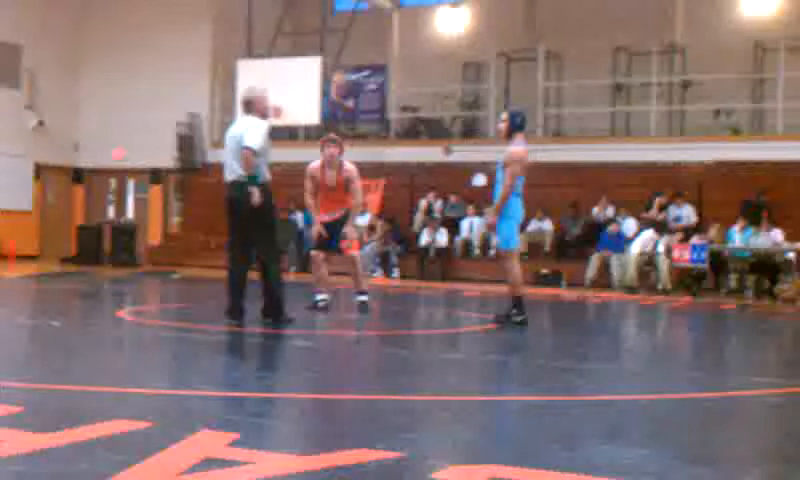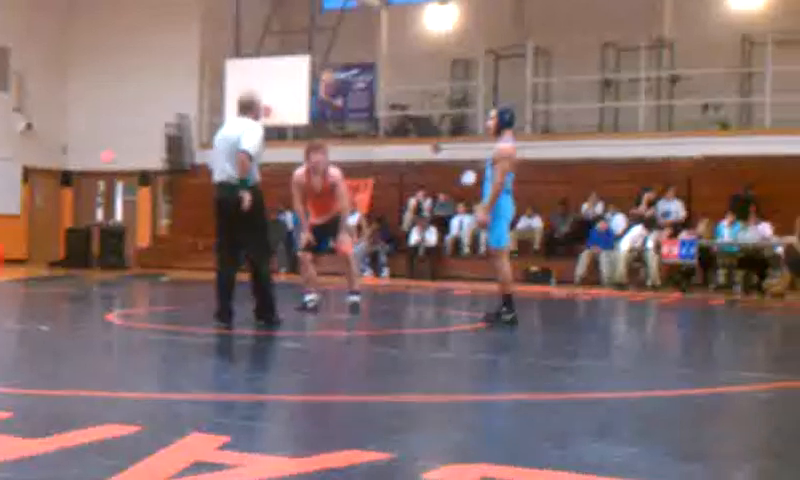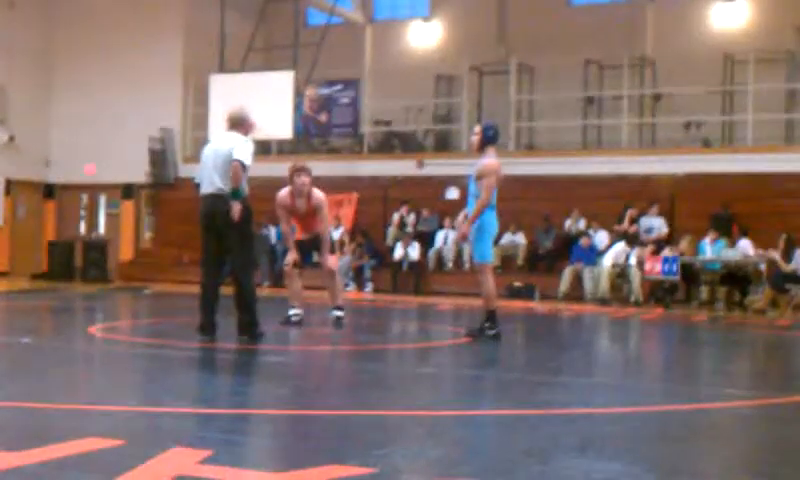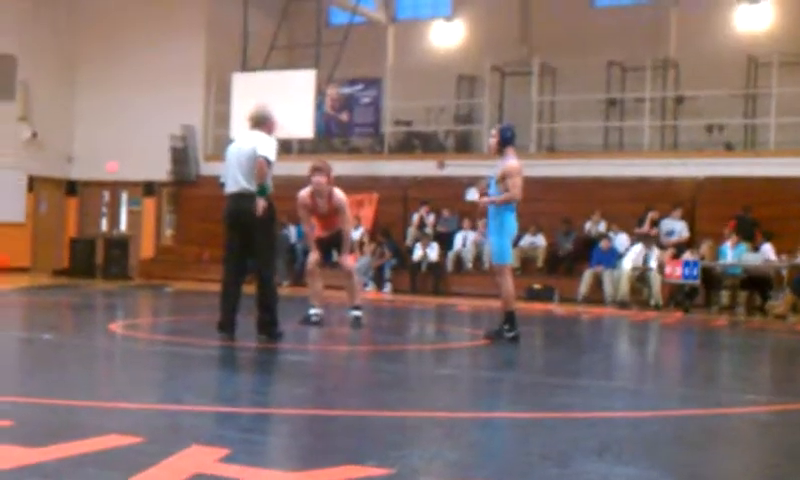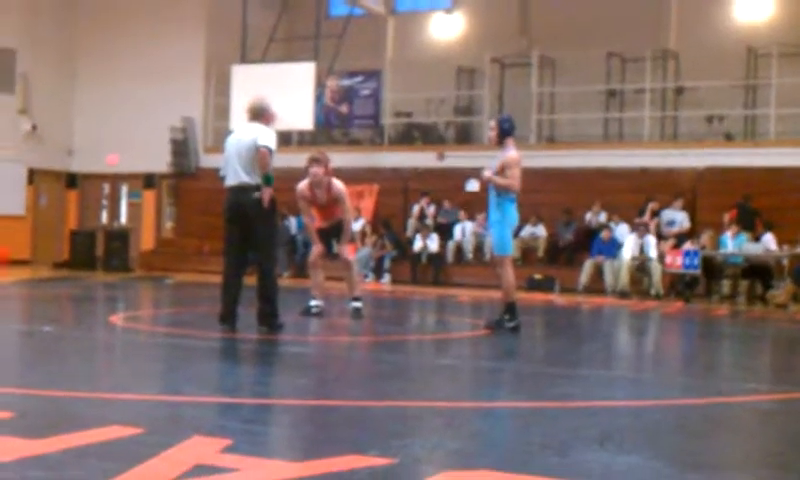
dt=0.3s
person 1, frame 1
left shoulder: (234, 127)
right shoulder: (258, 125)
left elbow: (230, 161)
right elbow: (248, 153)
left wrist: (240, 184)
right wrist: (254, 185)
left hip: (233, 190)
right hip: (253, 191)
left knee: (238, 254)
right knee: (267, 253)
left ankle: (235, 312)
right ankle: (273, 311)
person 1, frame 2
left shoulder: (224, 129)
right shoulder: (253, 128)
left elbow: (214, 165)
right elbow: (244, 156)
left wrist: (224, 184)
right wrist: (245, 189)
left hip: (221, 192)
right hip: (243, 193)
left knee: (226, 256)
right knee: (258, 254)
left ankle: (224, 314)
right ankle: (265, 313)
person 1, frame 3
left shoulder: (211, 144)
right shoulder: (243, 142)
left elbow: (200, 179)
right elbow: (236, 167)
left wrist: (211, 198)
right wrist: (235, 199)
left hip: (208, 204)
right hip: (231, 205)
left knee: (210, 268)
right knee: (242, 268)
left ankle: (207, 327)
right ankle: (248, 328)
person 1, frame 4
left shoulder: (234, 143)
right shoulder: (266, 140)
left elbow: (225, 179)
right elbow: (262, 162)
left wrist: (234, 197)
right wrist: (262, 194)
left hip: (233, 203)
right hip: (255, 204)
left knee: (233, 267)
right knee: (264, 267)
left ankle: (226, 325)
right ankle: (267, 327)
person 1, frame 5
left shoulder: (233, 135)
right shoulder: (265, 132)
left elbow: (225, 171)
right elbow: (263, 152)
right wrist: (267, 184)
left hip: (233, 196)
right hip: (256, 196)
left knee: (233, 259)
right knee: (265, 259)
left ankle: (227, 318)
right ankle: (267, 319)
person 2, frame 1
left shoulder: (516, 150)
right shoulder: (514, 149)
left elbow: (509, 186)
left wrist: (494, 212)
right wrist: (494, 210)
left hip: (507, 209)
right hip: (507, 209)
left knee: (510, 258)
right knee: (508, 258)
left ankle: (519, 310)
right ankle: (515, 308)
person 2, frame 2
left shoulder: (504, 147)
right shoulder: (503, 146)
left elbow: (499, 183)
left wrist: (486, 211)
right wrist: (483, 206)
left hip: (498, 207)
right hip: (495, 207)
left knee: (500, 256)
right knee: (499, 257)
left ankle: (509, 309)
right ankle: (505, 307)
person 2, frame 3
left shoulder: (489, 163)
right shoulder: (485, 162)
left elbow: (485, 199)
left wrist: (469, 223)
right wrist: (466, 215)
left hip: (482, 222)
right hip: (479, 222)
left knee: (484, 271)
right knee: (482, 271)
left ankle: (492, 324)
right ankle: (488, 322)
person 2, frame 4
left shoulder: (511, 164)
right shoulder: (504, 163)
left elbow: (516, 195)
left wrist: (490, 200)
right wrist: (490, 196)
left hip: (502, 223)
right hip: (496, 222)
left knee: (503, 273)
right knee: (501, 274)
left ankle: (511, 327)
right ankle: (507, 324)
person 2, frame 5
left shoulder: (511, 156)
right shoulder: (504, 155)
left elbow: (514, 186)
left wrist: (491, 178)
right wrist: (491, 178)
left hip: (503, 214)
right hip: (498, 213)
left knee: (504, 263)
right knee: (501, 264)
left ankle: (511, 316)
right ankle: (508, 314)
person 3, frame 1
left shoulder: (349, 169)
right shoulder: (313, 169)
left elbow: (358, 198)
right elbow: (309, 196)
left wrist: (350, 224)
right wrist: (316, 222)
left hip: (344, 216)
right hip: (323, 218)
left knee: (353, 255)
right knee: (316, 256)
left ankle: (362, 296)
right ankle: (322, 296)
person 3, frame 2
left shoulder: (334, 174)
right shoulder: (299, 176)
left elbow: (344, 203)
right elbow: (298, 204)
left wrist: (343, 231)
right wrist: (305, 230)
left hip: (334, 218)
right hip: (315, 219)
left knee: (346, 253)
right knee: (304, 256)
left ankle: (354, 296)
right ankle: (311, 297)
person 3, frame 3
left shoulder: (318, 197)
right shoulder: (282, 197)
left elbow: (325, 226)
right elbow: (284, 225)
left wrist: (325, 254)
right wrist: (292, 250)
left hip: (319, 235)
right hip: (300, 235)
left knee: (331, 268)
right knee: (289, 269)
left ankle: (338, 312)
right ankle: (295, 312)
person 3, frame 4
left shoulder: (339, 196)
right shoulder: (303, 197)
left elbow: (347, 226)
right elbow: (306, 225)
left wrist: (345, 254)
right wrist: (313, 250)
left hip: (339, 233)
right hip: (321, 233)
left knee: (348, 268)
right knee: (311, 268)
left ankle: (356, 311)
right ankle: (316, 311)
person 3, frame 5
left shoulder: (338, 187)
right shoulder: (302, 189)
left elbow: (347, 216)
right elbow: (307, 217)
left wrist: (344, 243)
right wrist: (316, 242)
left hip: (340, 223)
right hip: (321, 224)
left knee: (348, 259)
right knee: (313, 260)
left ankle: (356, 302)
right ankle: (316, 302)
